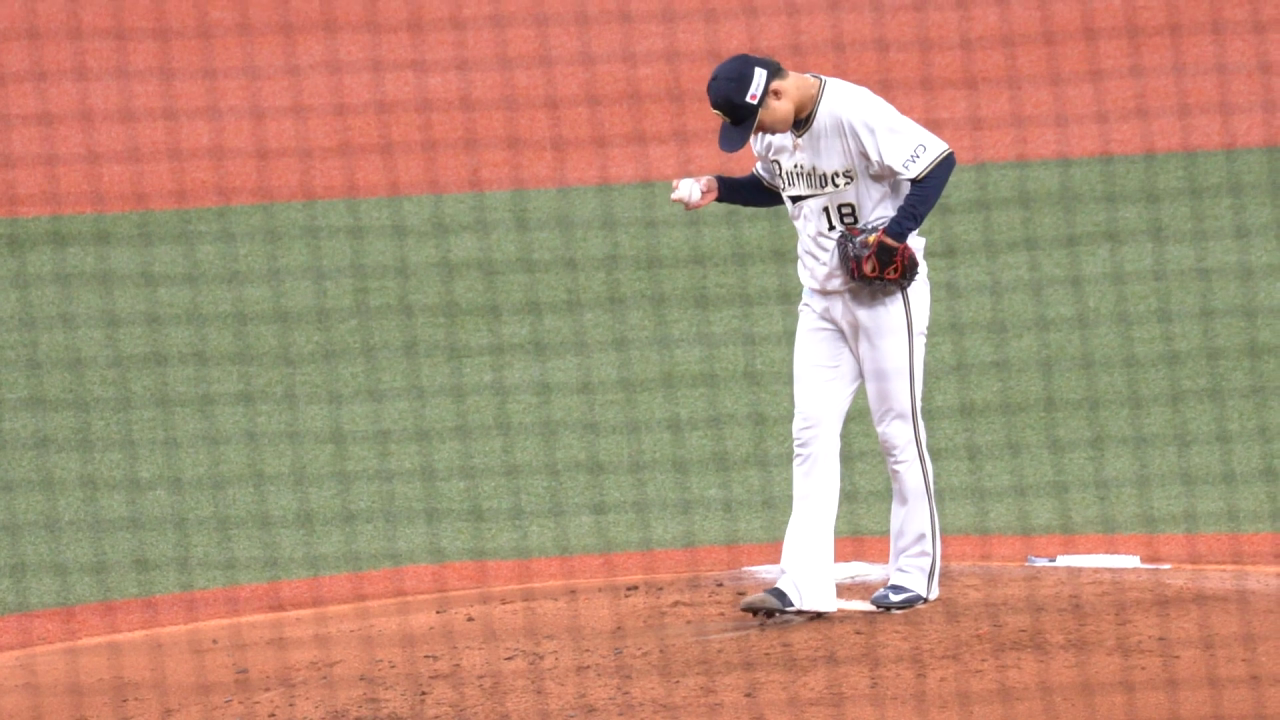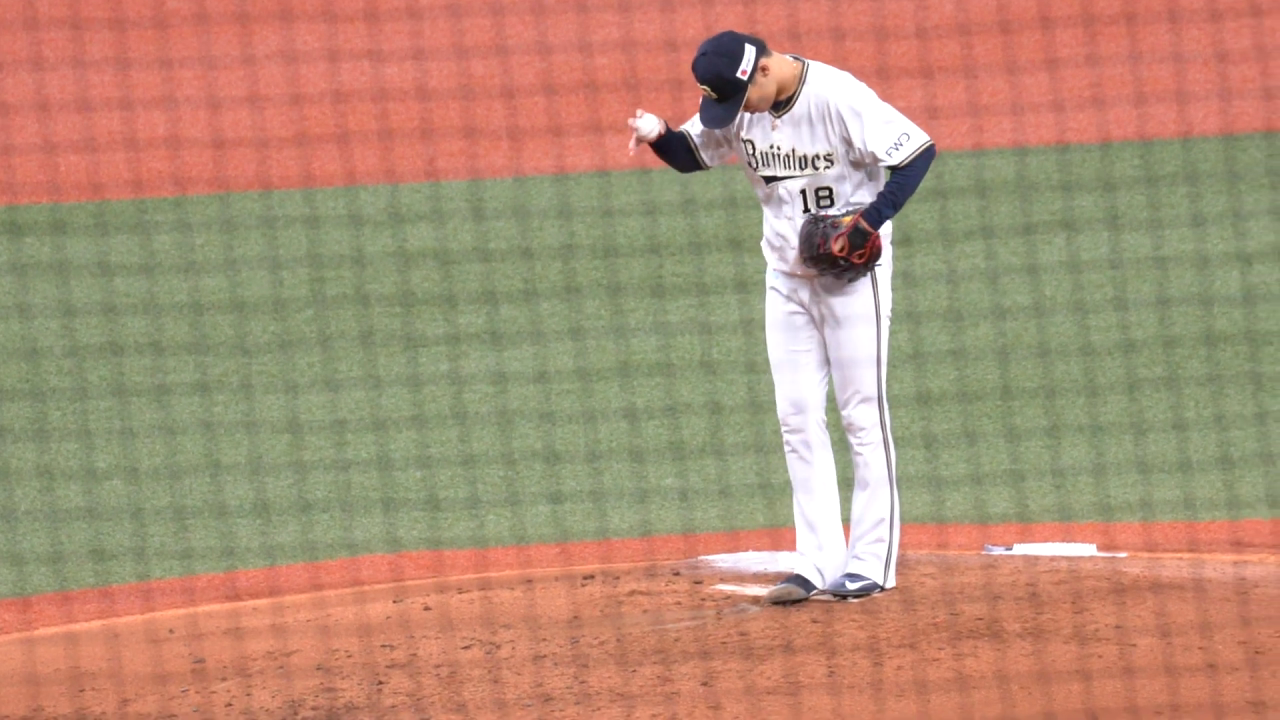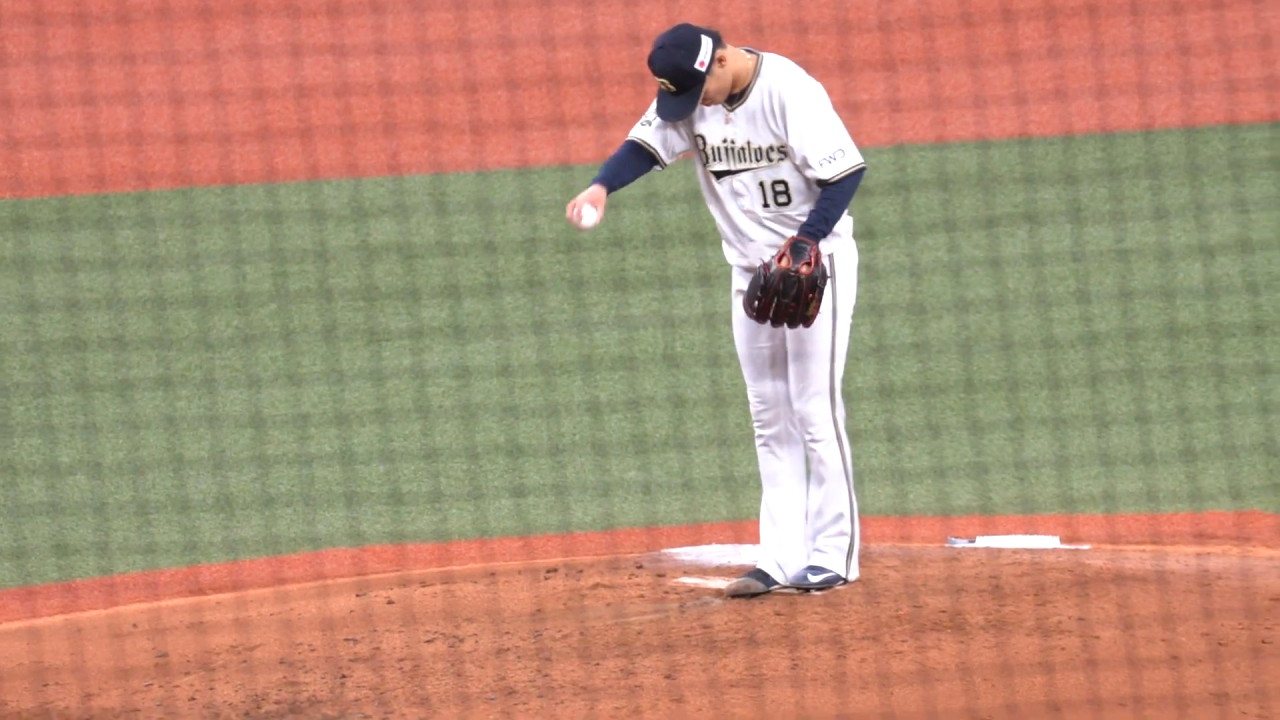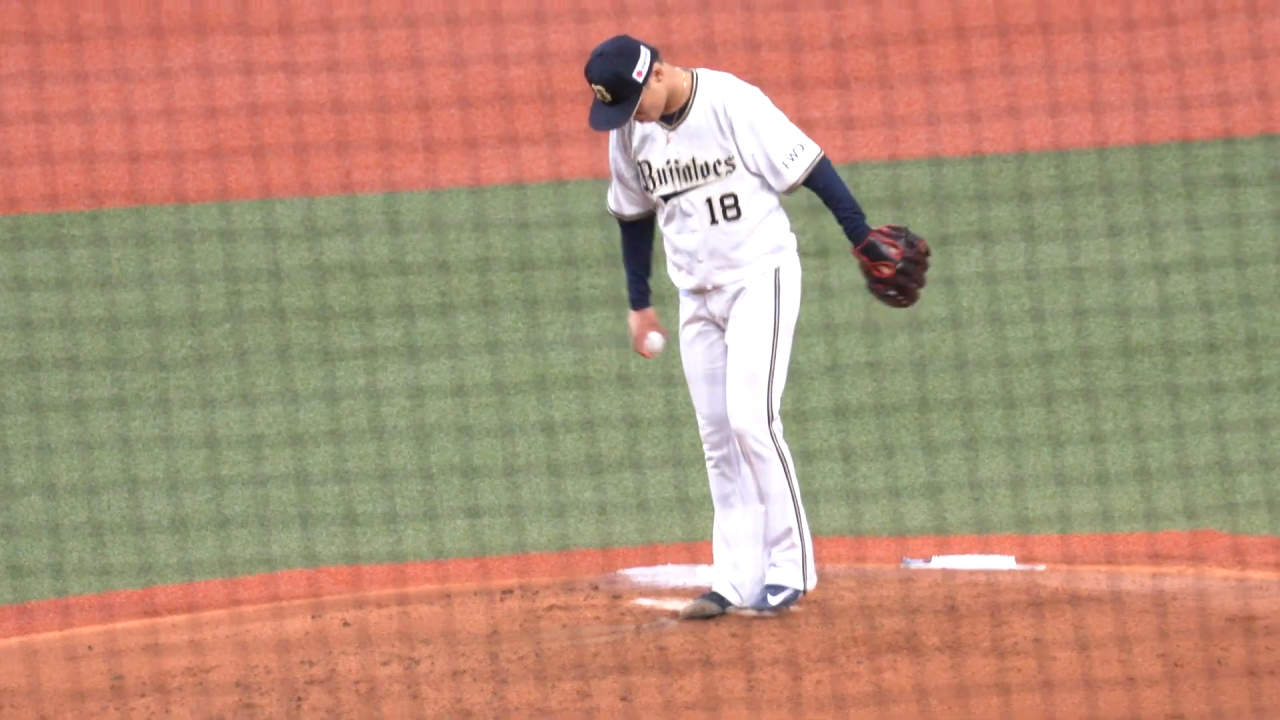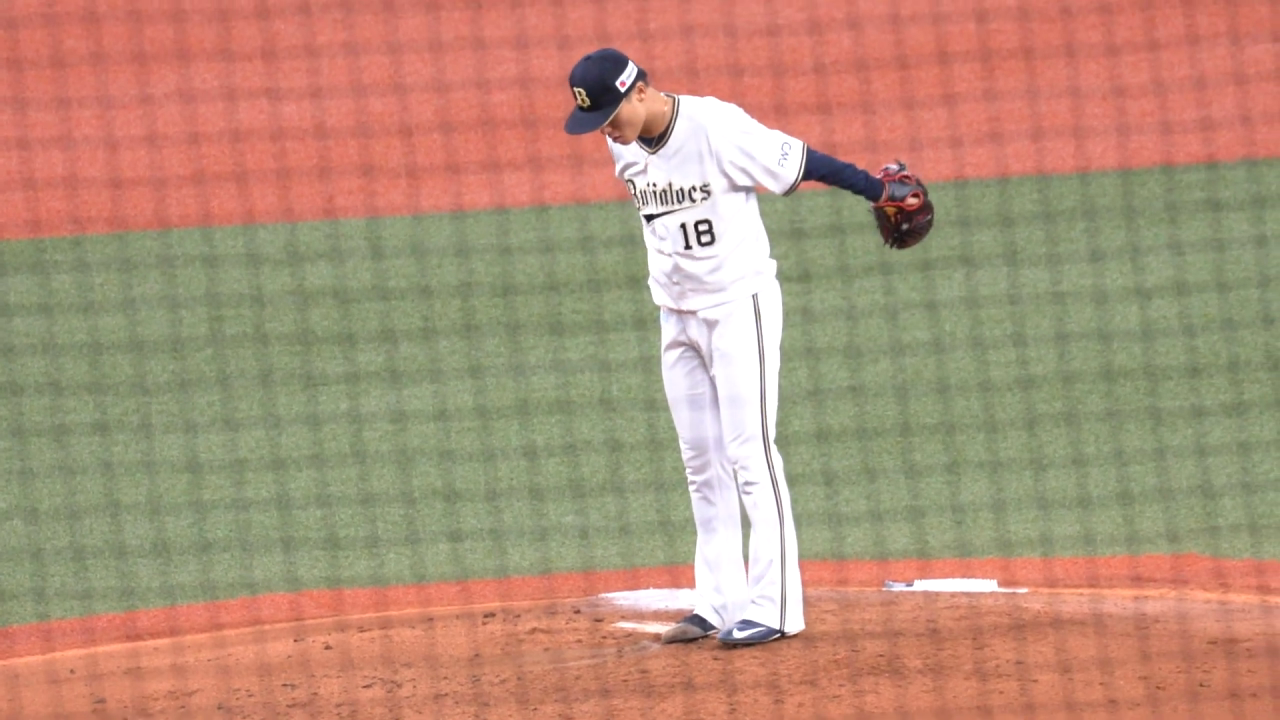
dt=1s
person 1, frame 1
left shoulder: (855, 111)
right shoulder: (771, 127)
left elbow: (939, 159)
left wrist: (897, 232)
right wrist: (719, 189)
left hip: (885, 291)
right hip: (821, 297)
left knee: (897, 429)
right knee: (812, 432)
left ankle: (915, 574)
right ankle: (803, 583)
person 1, frame 2
left shoulder: (838, 96)
right shoulder: (736, 102)
left elbow: (919, 151)
right elbow: (693, 154)
left wrist: (871, 219)
right wrist: (658, 135)
left hip: (852, 274)
right hip: (787, 278)
left knee: (862, 415)
right knee: (799, 418)
left ankle: (871, 562)
right ankle: (819, 563)
person 1, frame 3
left shoulder: (791, 90)
right shoulder: (686, 95)
left elbow: (847, 171)
right elbow: (646, 147)
left wrist: (804, 243)
right wrist: (600, 189)
left hip: (816, 261)
right hip: (750, 271)
left knee: (814, 409)
right knee: (769, 415)
left ankle: (833, 555)
right ankle: (782, 558)
person 1, frame 4
left shoulder: (734, 102)
right shoulder: (628, 130)
left elbow: (812, 167)
right elbow: (634, 216)
left wrist: (864, 237)
right wrist: (640, 303)
left hip: (760, 280)
right hip: (696, 294)
left knee: (751, 421)
right knee: (717, 436)
left ankle: (789, 568)
right ankle: (738, 580)
person 1, frame 5
left shoulder: (718, 126)
right shoulder: (623, 147)
left elbow: (805, 162)
left wrist: (879, 190)
left hip: (740, 307)
right hip: (676, 316)
left knee: (751, 453)
right knee: (702, 462)
left ankle: (772, 606)
right ankle: (719, 603)
